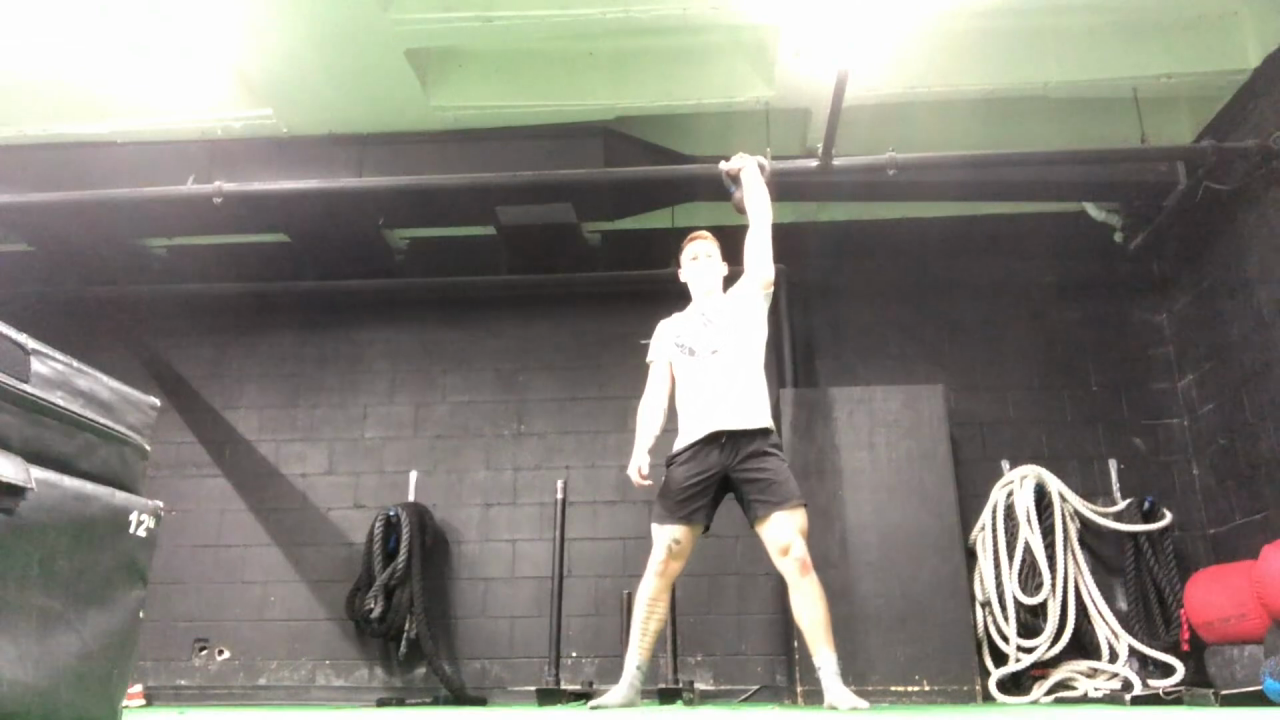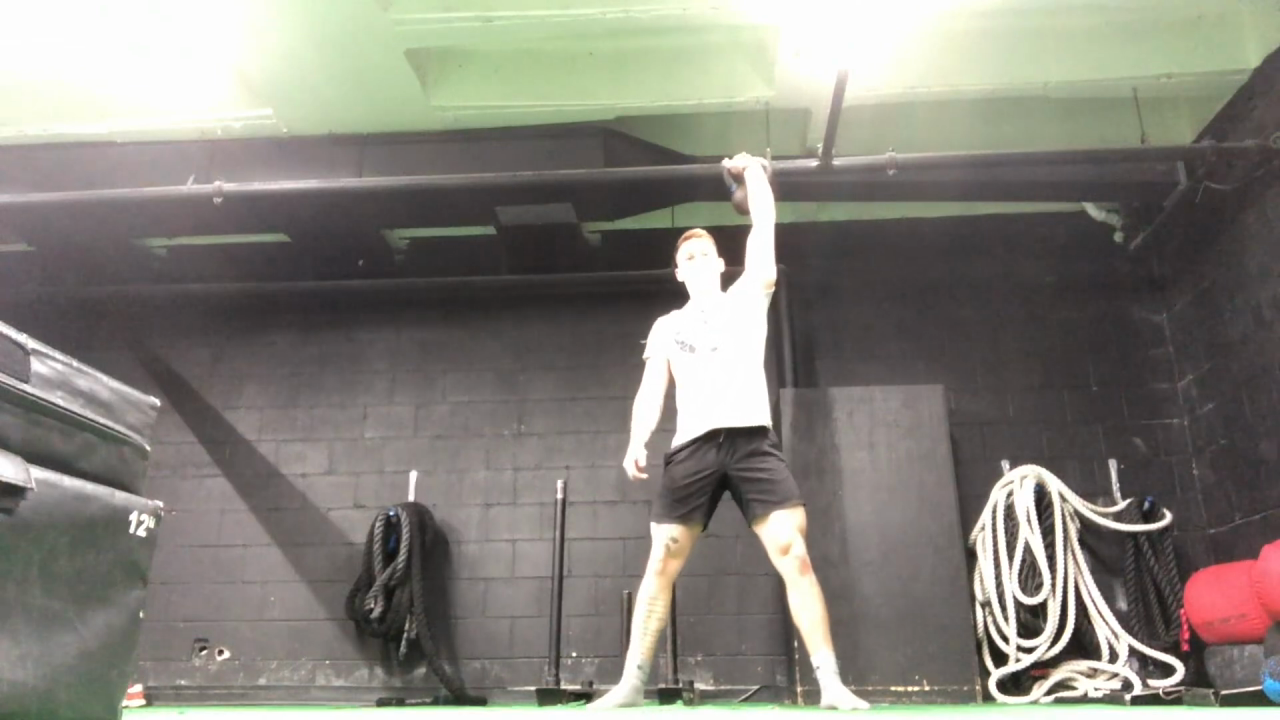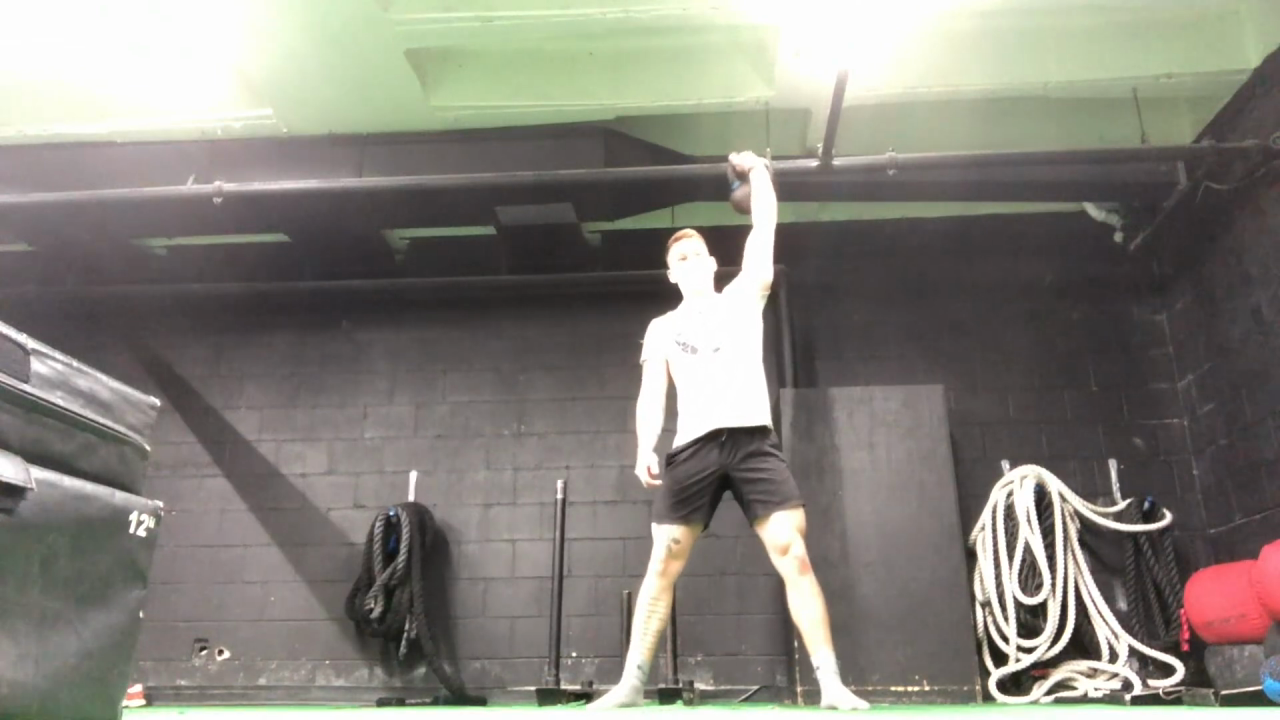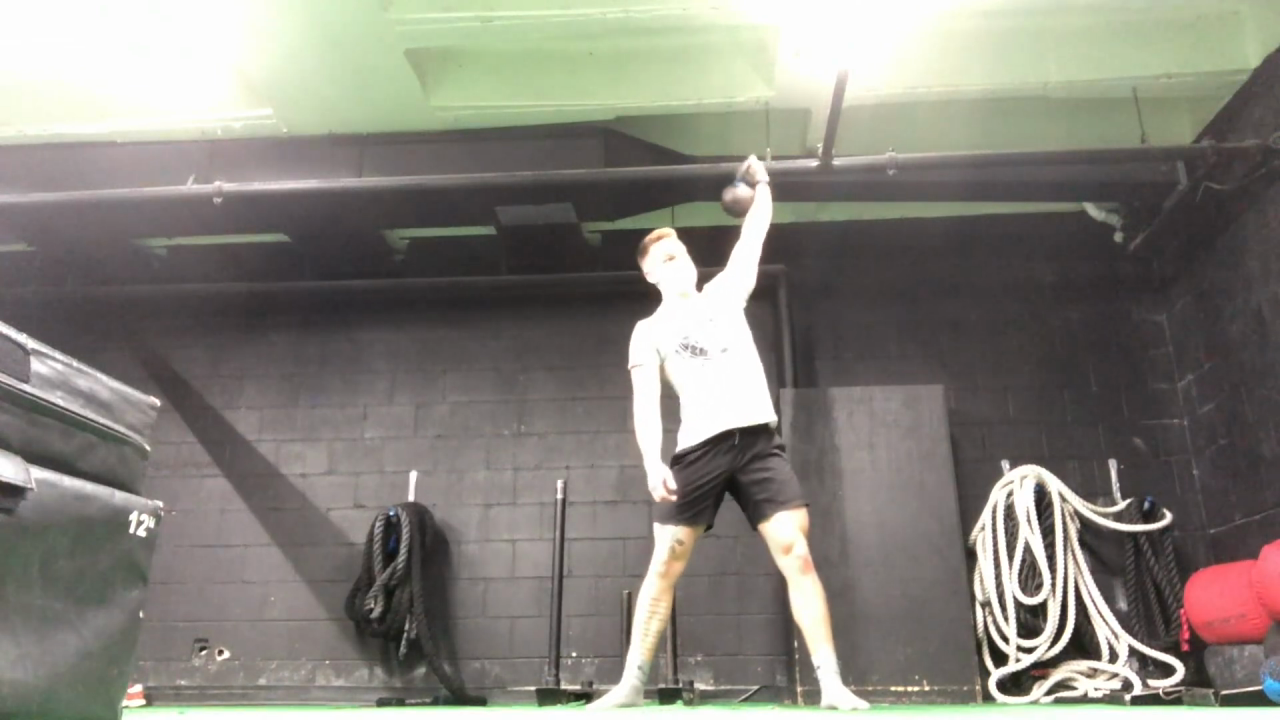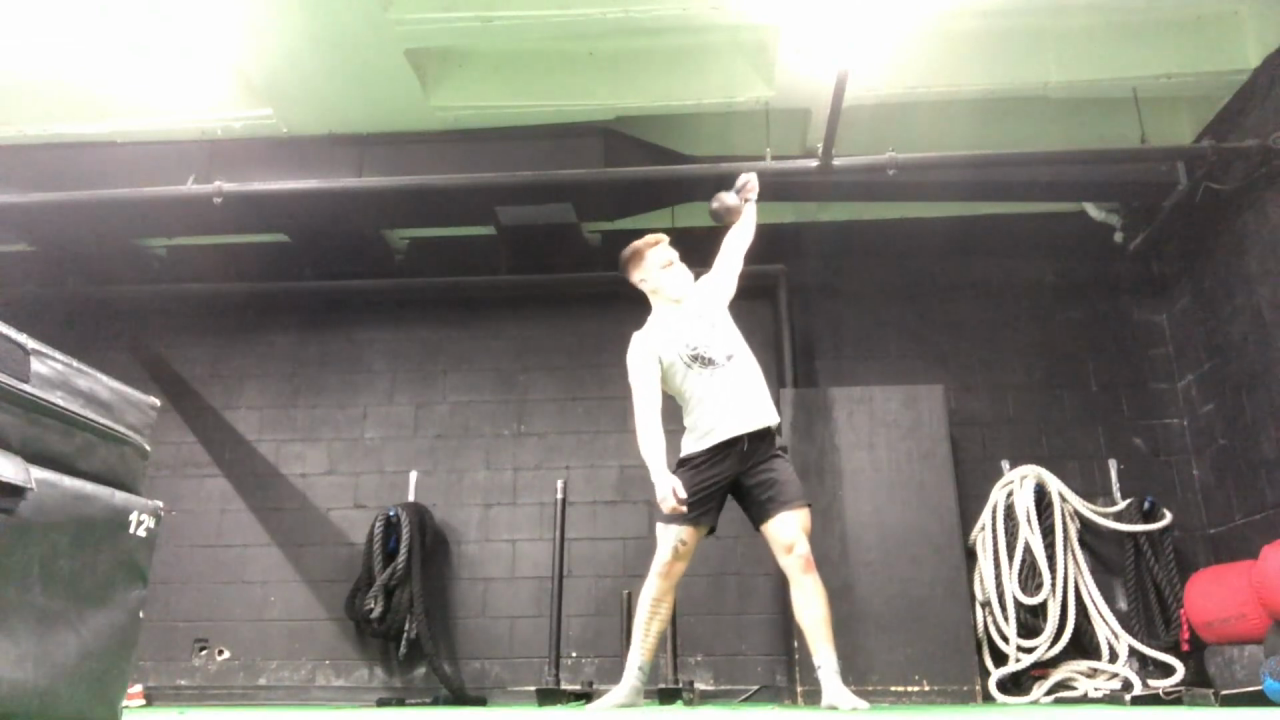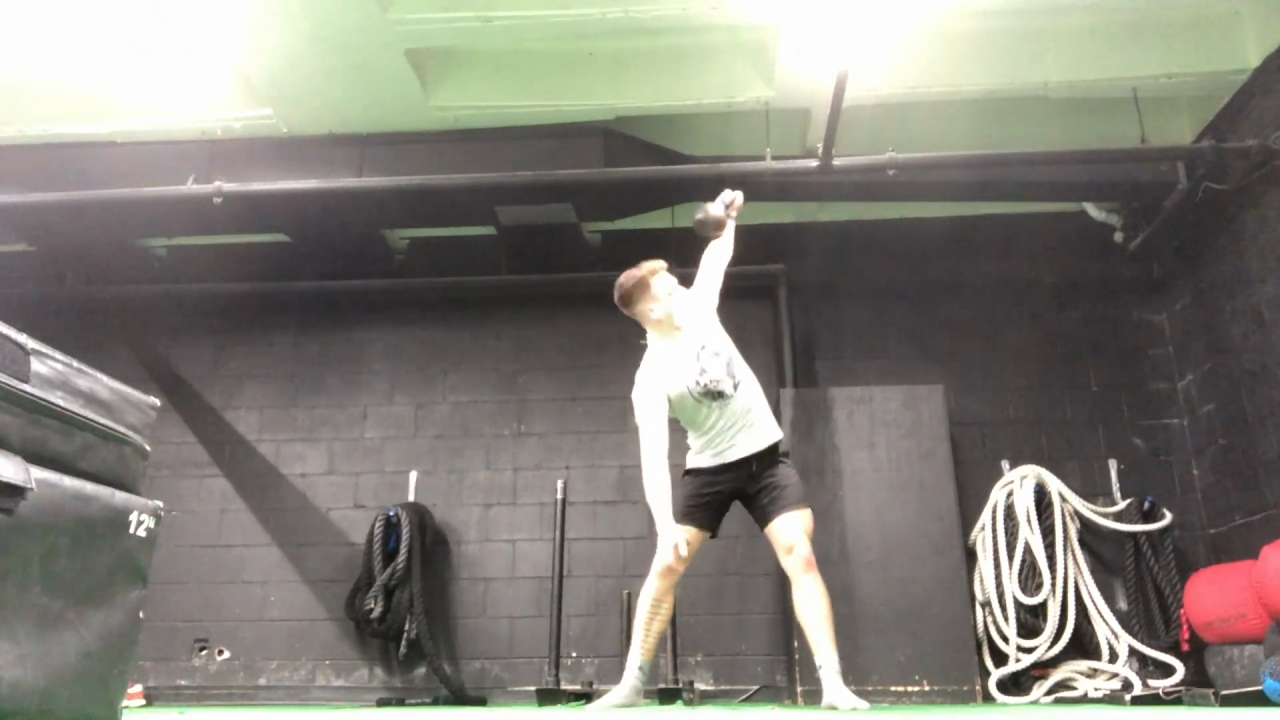
dt=0.4s
person 1, frame 1
left shoulder: (749, 300)
right shoulder: (669, 329)
left elbow: (760, 227)
right elbow: (655, 395)
left wrist: (748, 169)
right wrist: (641, 450)
left hip: (755, 442)
right hip: (694, 450)
left knee: (796, 558)
right knee: (662, 565)
left ankle: (832, 684)
right ankle: (631, 684)
person 1, frame 2
left shoulder: (748, 298)
right shoulder: (666, 326)
left elbow: (764, 227)
right elbow: (651, 391)
left wrist: (751, 169)
right wrist: (636, 441)
left hip: (753, 440)
right hip: (692, 447)
left knee: (794, 555)
right knee: (662, 564)
left ankle: (831, 684)
right ankle: (632, 684)
person 1, frame 3
left shoulder: (743, 299)
right shoulder: (661, 328)
left elbow: (764, 229)
right elbow: (651, 393)
left wrist: (756, 170)
right wrist: (645, 447)
left hip: (753, 441)
right hip: (693, 448)
left knee: (794, 556)
right knee: (663, 564)
left ankle: (831, 684)
right ankle: (631, 684)
person 1, frame 4
left shoulder: (724, 295)
right shoulder: (649, 332)
left elbow: (754, 235)
right elbow: (645, 402)
left wrist: (761, 183)
right wrist: (652, 461)
left hip: (758, 440)
right hip: (698, 449)
left knee: (797, 555)
right knee: (665, 564)
left ankle: (832, 684)
right ankle: (632, 684)
person 1, frame 5
left shoulder: (708, 297)
right shoulder: (646, 342)
left elbow: (737, 244)
right elbow: (646, 413)
left wrist: (749, 200)
right wrist: (660, 474)
left hip: (761, 444)
right hip: (704, 454)
left knee: (798, 555)
right knee: (667, 563)
left ankle: (832, 684)
right ankle: (632, 684)
person 1, frame 6
left shoulder: (697, 312)
right shoulder: (652, 378)
left elbow: (717, 257)
right elbow: (653, 453)
left wrist: (728, 217)
right wrist: (665, 525)
left hip: (767, 456)
right hip: (710, 467)
left knee: (800, 555)
right knee: (666, 564)
left ankle: (833, 685)
right ankle: (632, 684)
